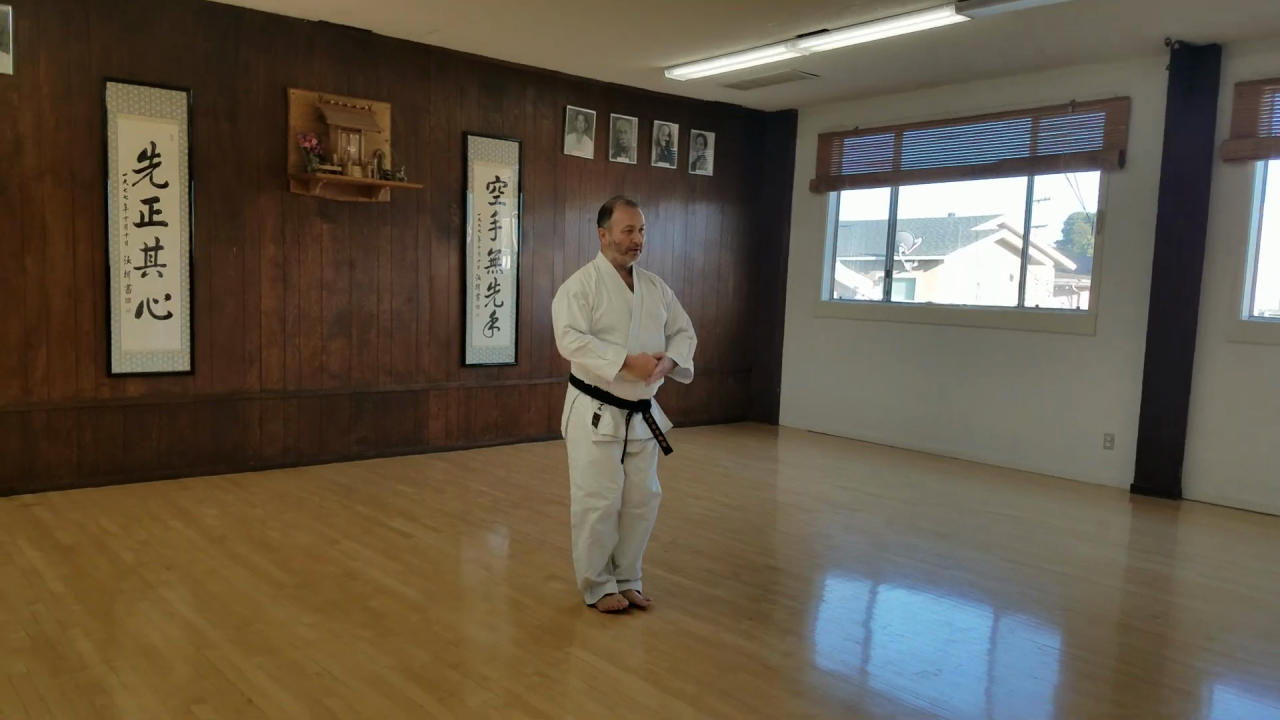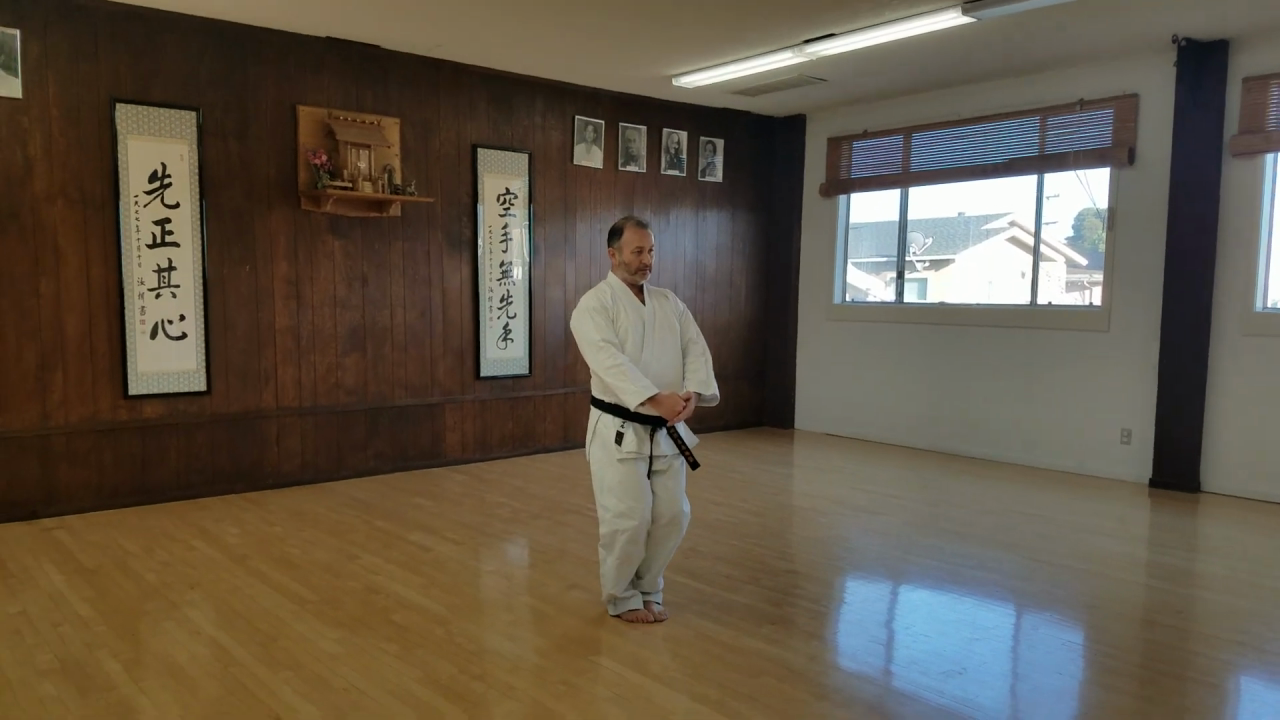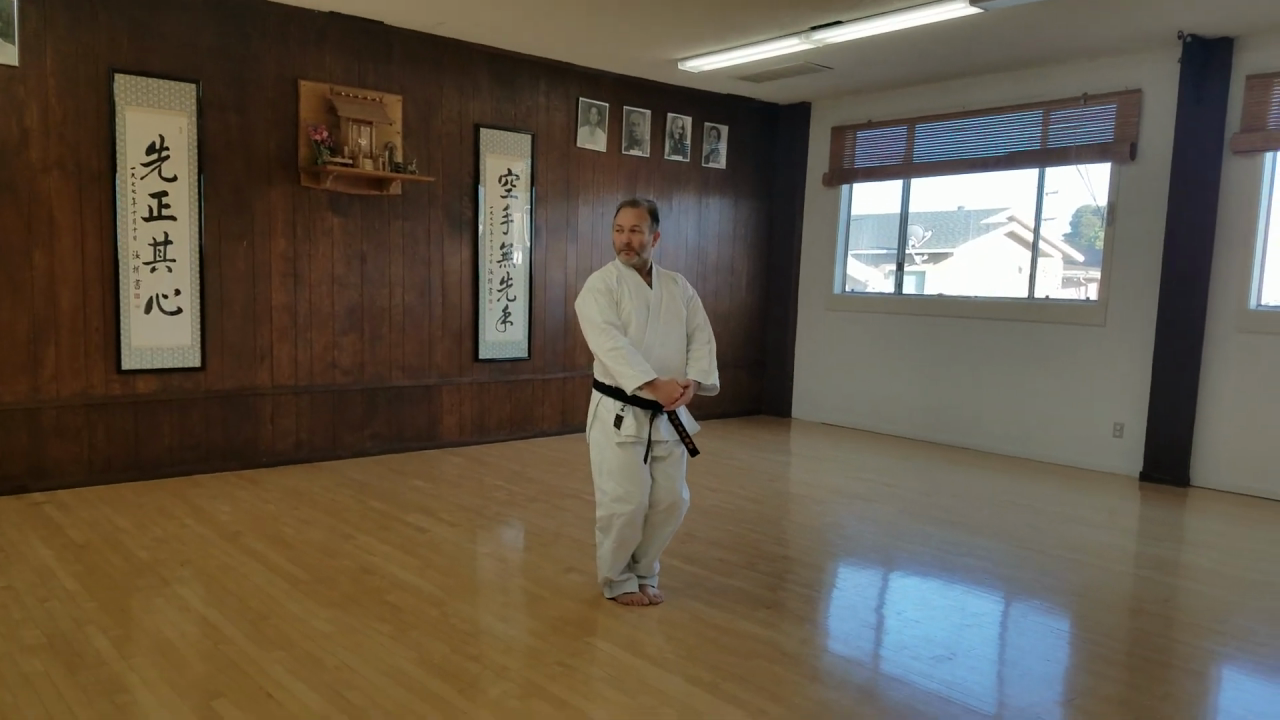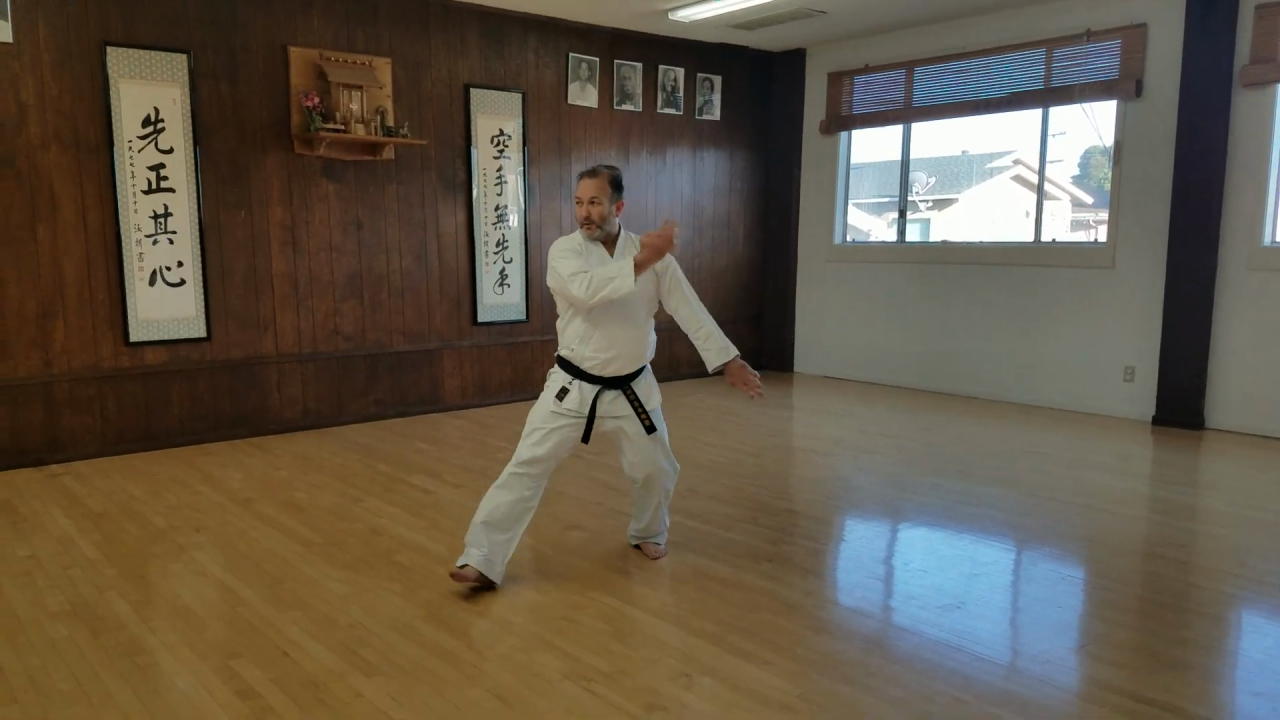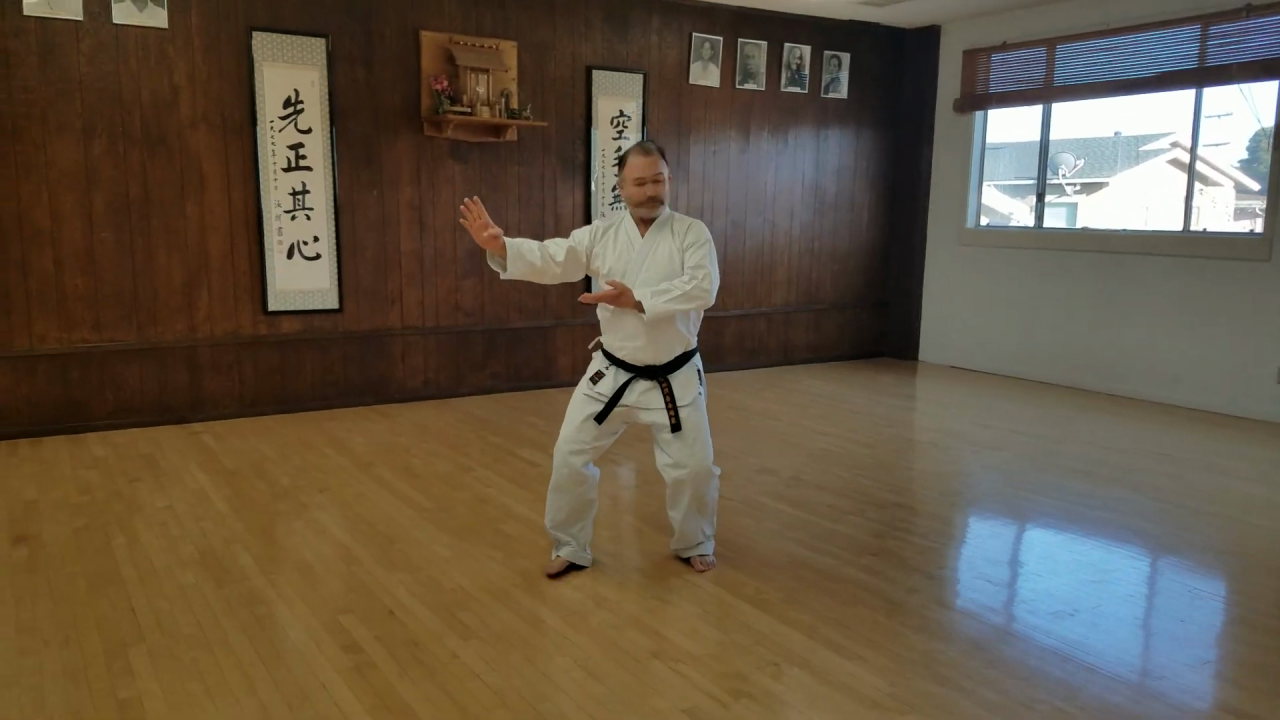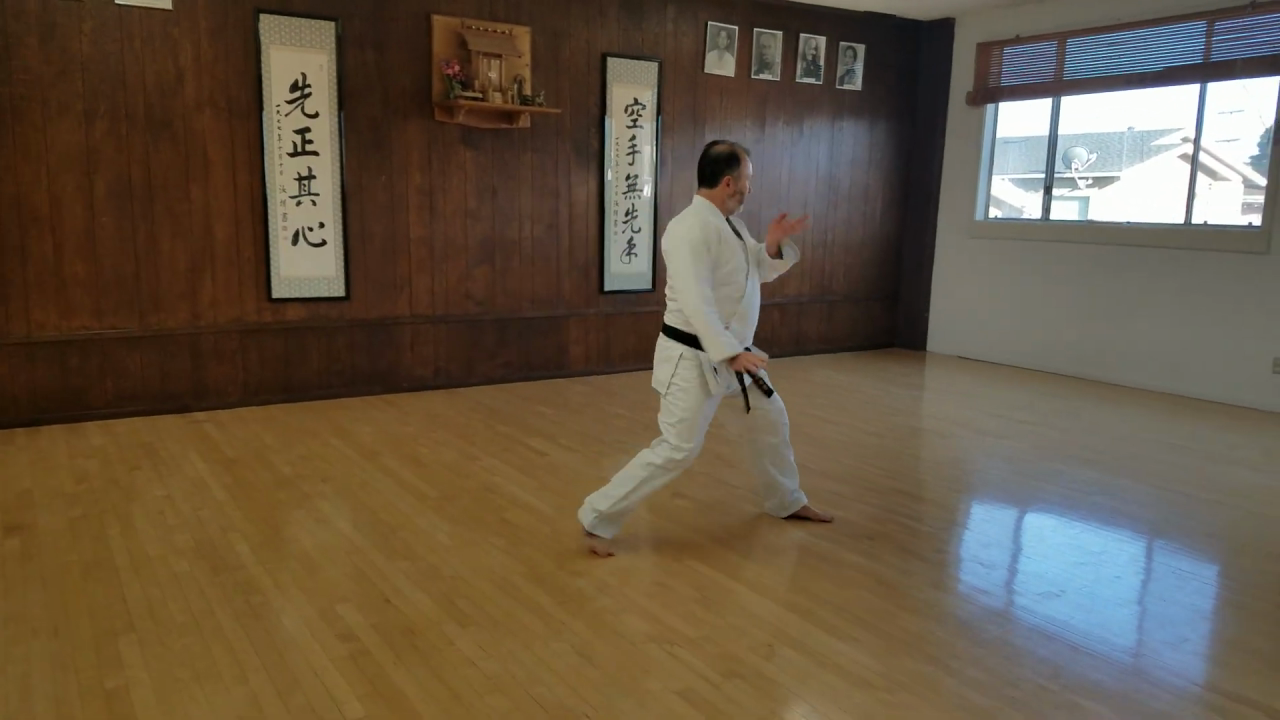
dt=0.7s
person 1, frame 1
left shoulder: (656, 287)
right shoulder: (581, 285)
left elbow: (684, 331)
right elbow: (572, 340)
left wrist: (668, 359)
right wrist: (627, 361)
left hip: (641, 414)
right hip: (594, 413)
left knee: (642, 500)
right knee: (597, 501)
left ankle: (626, 579)
right ankle: (597, 585)
person 1, frame 2
left shoulder: (669, 302)
right shoulder: (594, 305)
left elbow: (696, 351)
right elbow: (608, 360)
left wrist: (693, 393)
right wrist: (657, 398)
left hip: (666, 431)
right hip: (619, 430)
left knee: (672, 516)
right knee: (628, 519)
left ankle: (648, 590)
right ankle: (622, 597)
person 1, frame 3
left shoulder: (679, 287)
right shoulder: (601, 285)
left elbow: (702, 339)
right elbow: (609, 343)
left wrist: (693, 381)
right wrist: (654, 384)
left hip: (668, 415)
right hip: (619, 413)
left knee: (670, 501)
right knee: (624, 504)
left ankle: (643, 574)
right ankle: (618, 581)
person 1, frame 4
left shoulder: (651, 252)
right shoulder: (564, 251)
left elbow: (689, 309)
right elbow: (586, 289)
left wrist: (729, 360)
right wrist: (640, 264)
left hip: (630, 388)
right hip: (572, 386)
left knee: (655, 470)
right knee: (528, 465)
left ankle: (647, 532)
right ankle: (481, 560)
person 1, frame 5
left shoulder: (693, 232)
right shoulder: (602, 235)
left elbow: (701, 289)
right elbow: (549, 260)
left wrist: (634, 300)
right wrist: (497, 244)
left hip: (674, 377)
right hip: (613, 374)
left knee: (693, 466)
right knee: (571, 455)
left ankle: (694, 544)
right ankle: (568, 547)
person 1, frame 6
left shoulder: (732, 225)
right shoulder: (693, 228)
left elbow: (765, 269)
right elbow: (696, 297)
left wrist: (778, 241)
right wrist: (731, 353)
left hip: (732, 353)
right hip: (692, 357)
left knee: (771, 420)
right knee: (677, 448)
left ankle: (786, 501)
right ankle: (599, 518)
